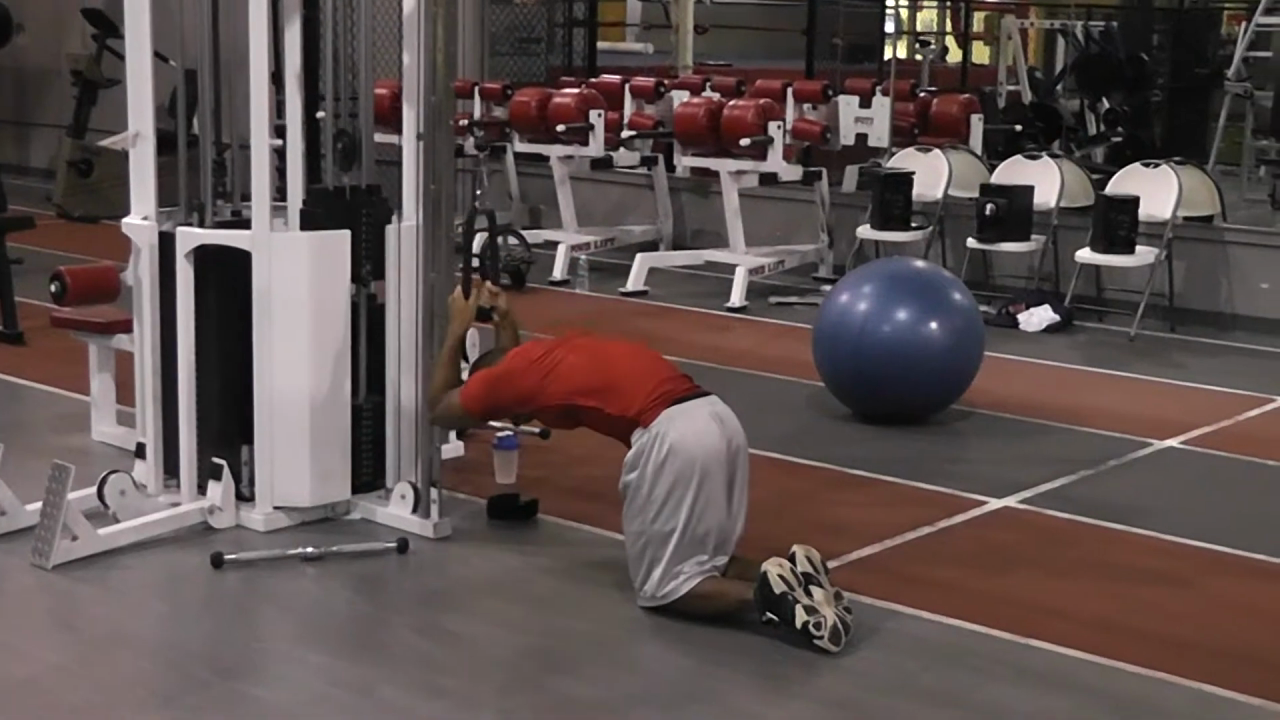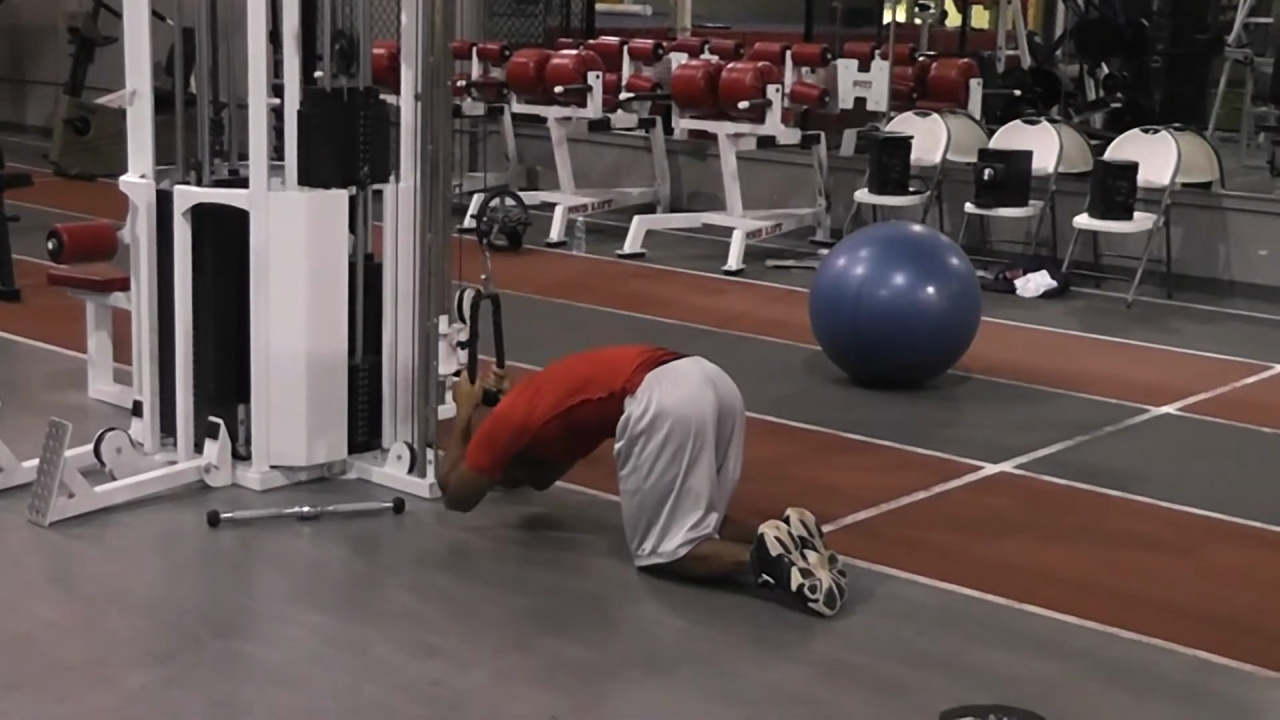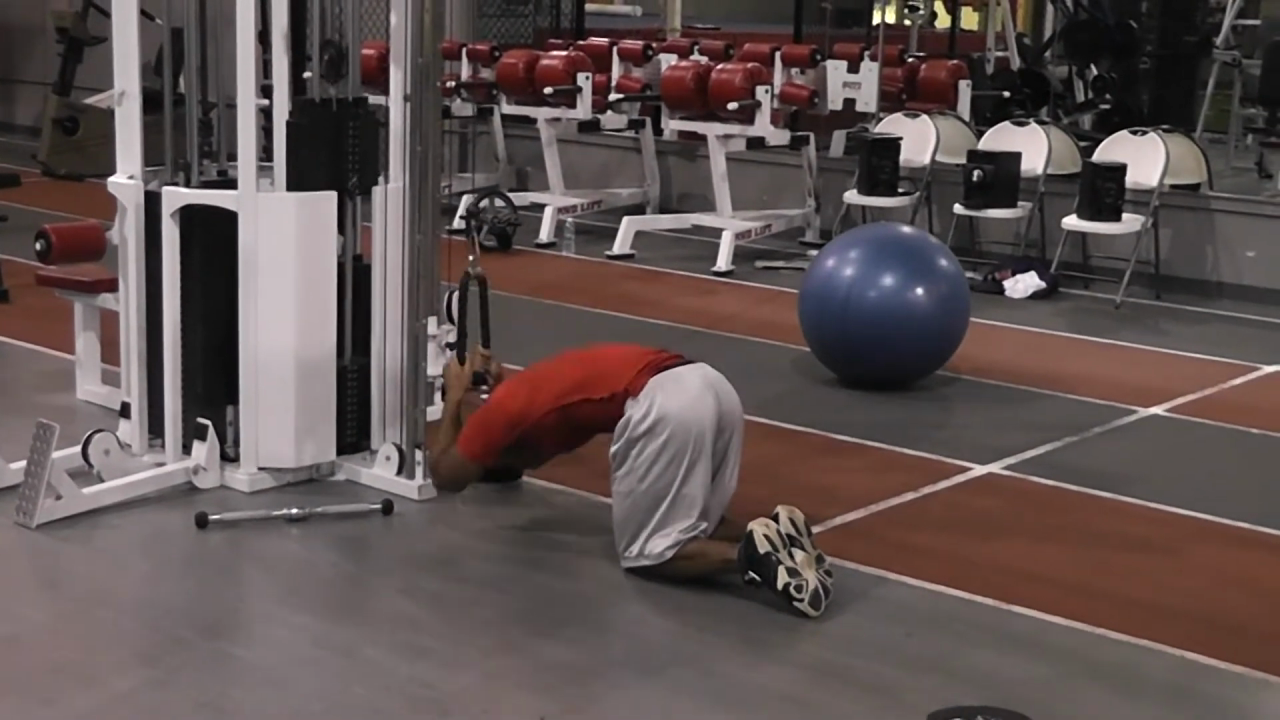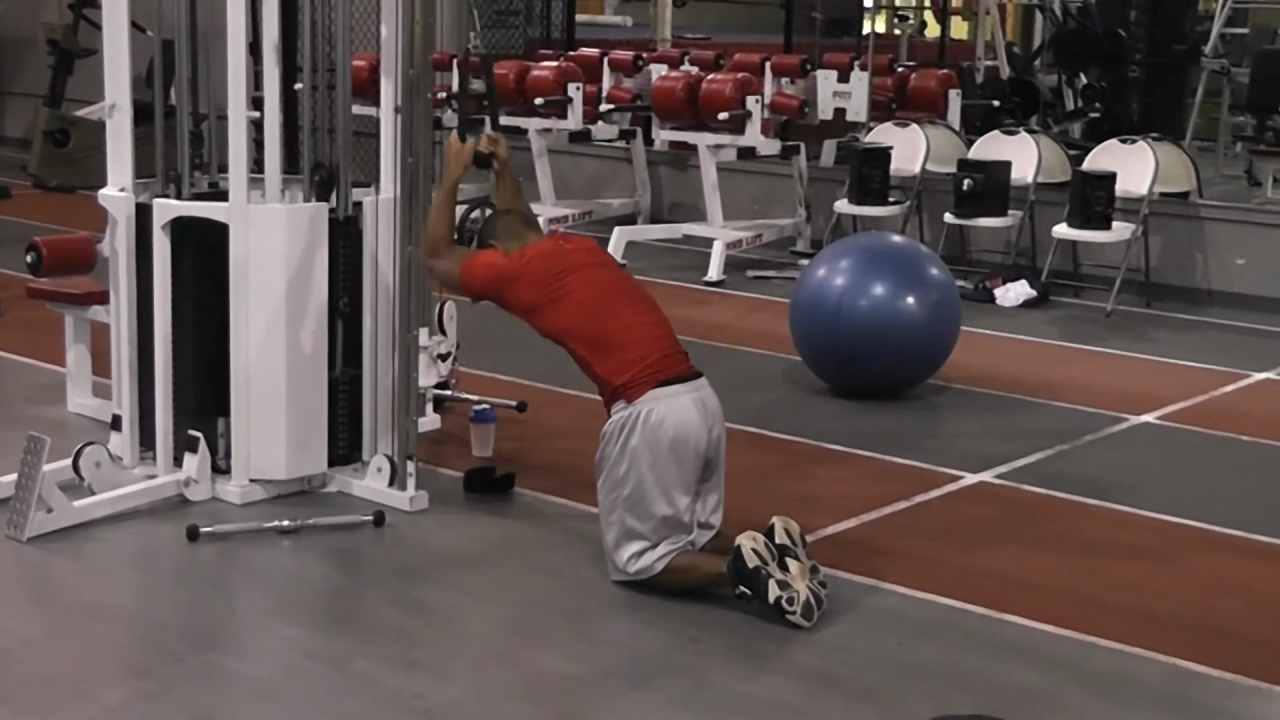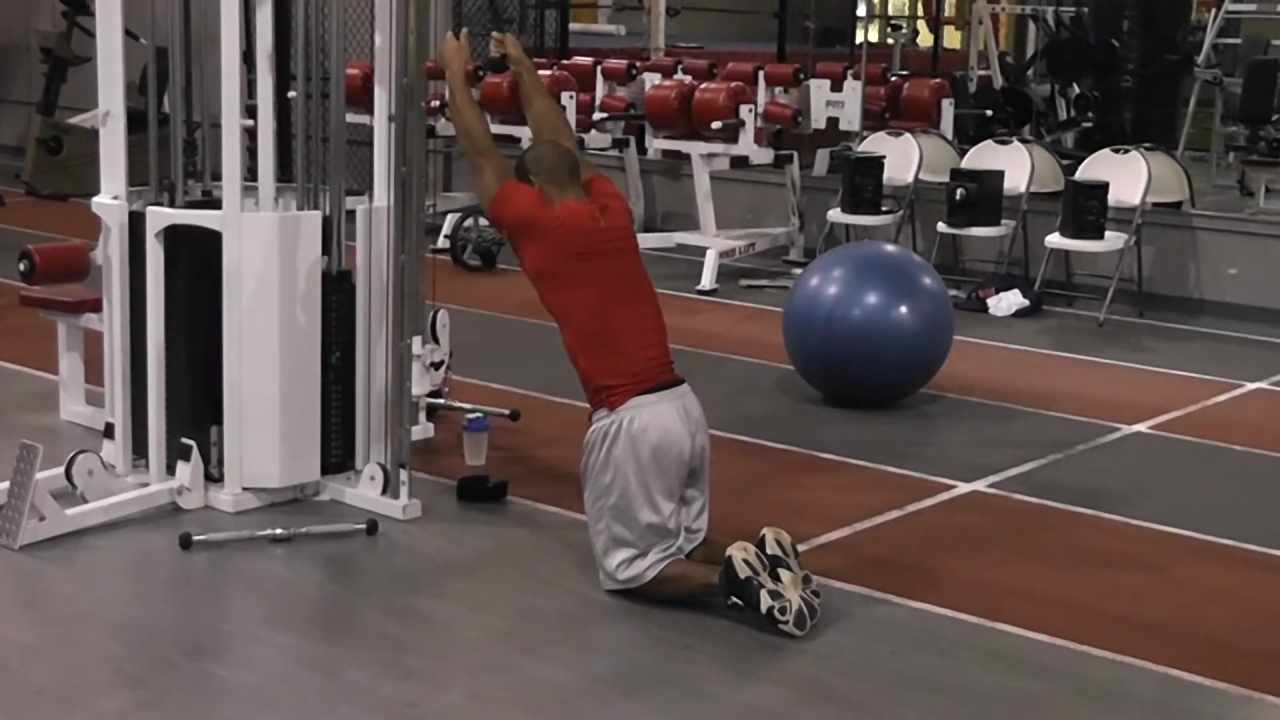
dt=1s
person 1, frame 1
left shoulder: (508, 375)
right shoulder: (552, 352)
left elbow: (440, 410)
left wrist: (457, 329)
right wrist: (505, 323)
left hip: (672, 436)
right hip: (718, 417)
left knee: (662, 589)
right knee: (704, 562)
left ankle: (764, 592)
right ankle: (790, 570)
person 1, frame 2
left shoulder: (505, 423)
right shoulder: (539, 400)
left elbow: (454, 495)
right elbow: (546, 475)
left wrist: (464, 415)
left hip: (663, 402)
right hip: (711, 380)
left knee: (660, 551)
right knee: (696, 524)
left ankle: (762, 556)
right ankle: (782, 532)
person 1, frame 3
left shoulder: (501, 407)
right shoulder: (535, 382)
left elbow: (445, 475)
right elbow: (529, 432)
left wrist: (454, 397)
left hip: (662, 405)
right hip: (711, 386)
left knee: (645, 553)
right knee: (693, 526)
left ankle: (749, 552)
right ankle: (773, 529)
person 1, frame 4
left shoulder: (514, 268)
right shoulder: (580, 246)
left elbow: (438, 257)
left wrist: (452, 176)
right wrist: (503, 171)
left hip: (649, 414)
right hip: (700, 398)
left knee: (635, 561)
right knee: (694, 537)
left ankle: (739, 567)
right ankle: (769, 545)
person 1, frame 5
left shoulder: (541, 223)
right shoulder: (611, 208)
left elbow: (481, 152)
right elbow: (563, 145)
left wrist: (456, 74)
right wrist: (523, 68)
left hip: (629, 421)
right hip: (682, 404)
left knee: (628, 568)
right knee: (681, 544)
left ankle: (734, 579)
right ankle: (761, 556)
